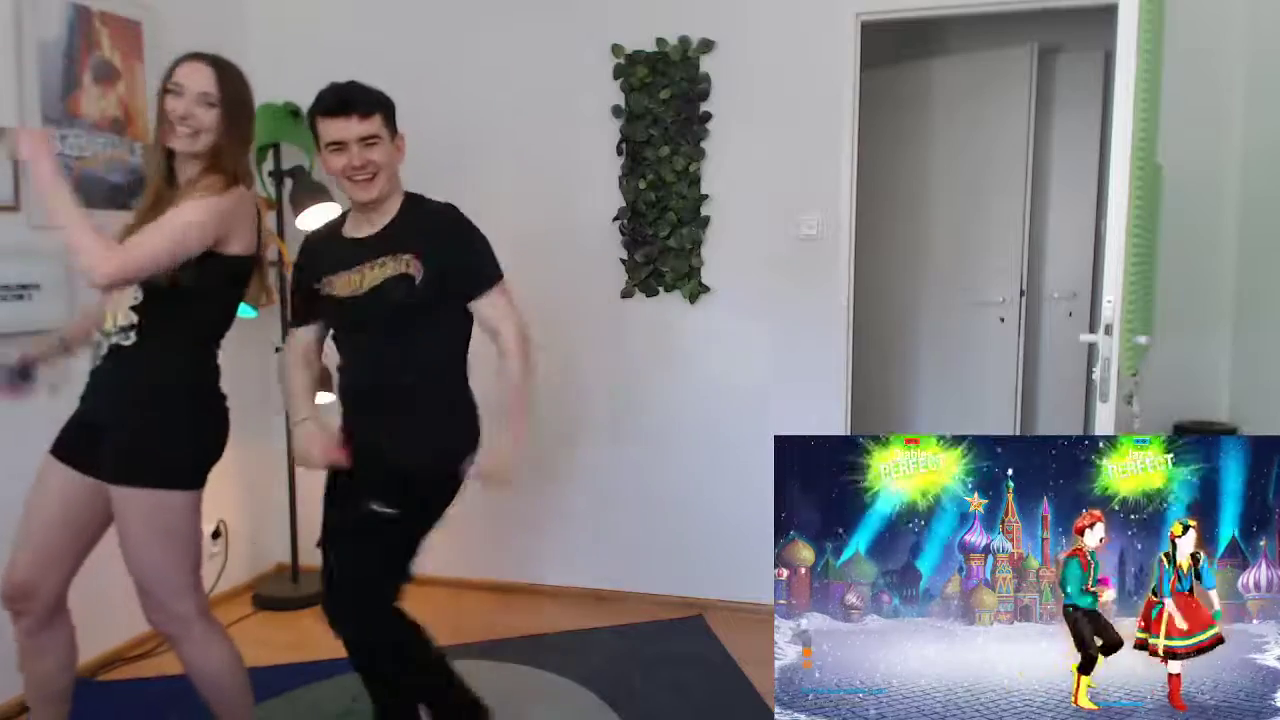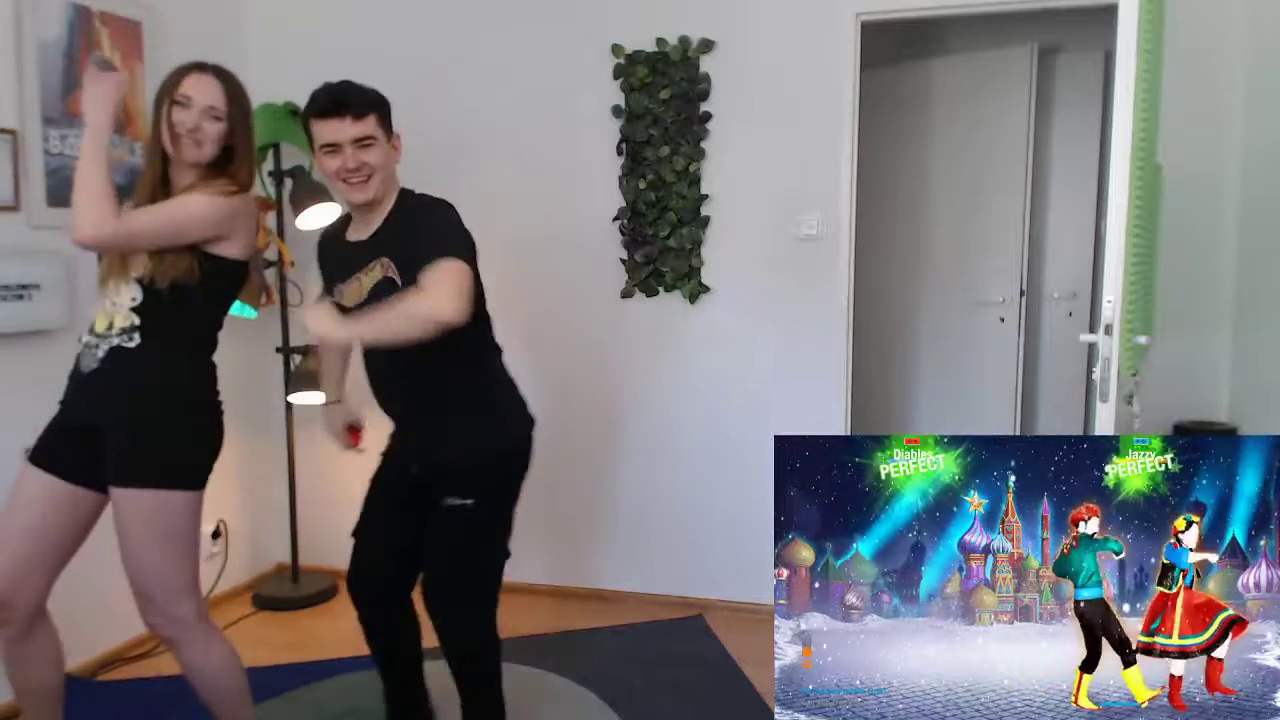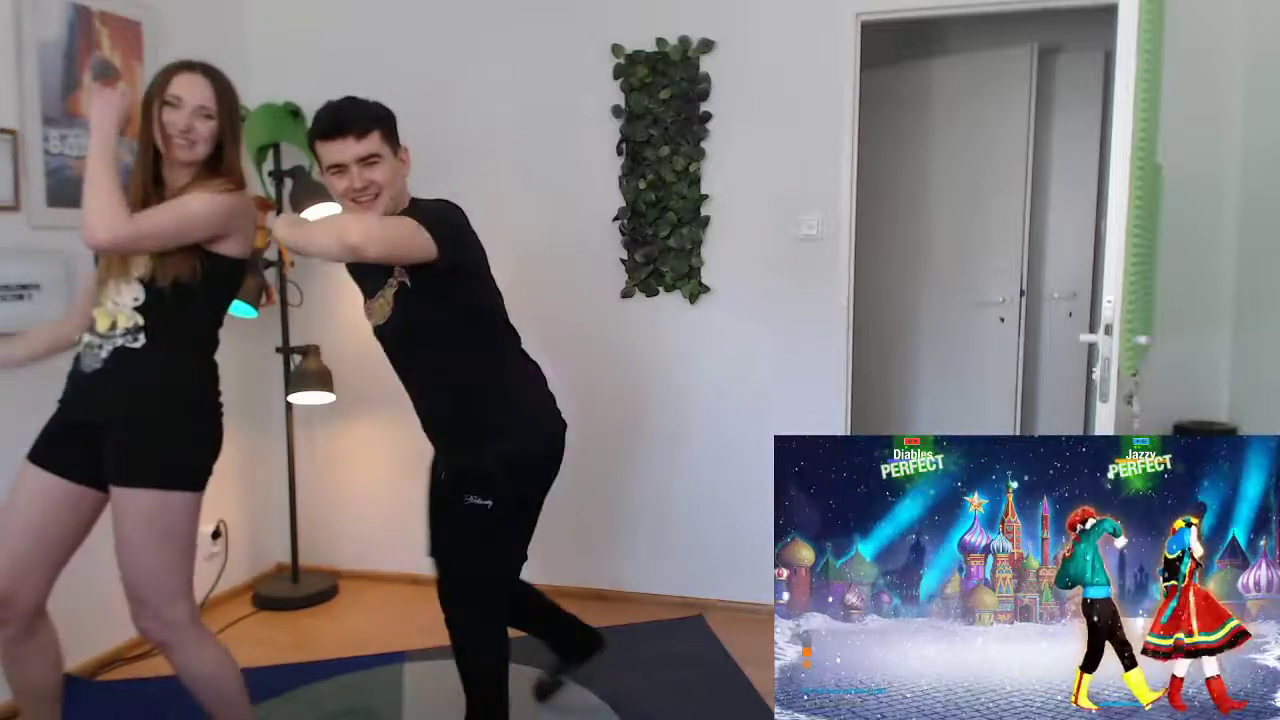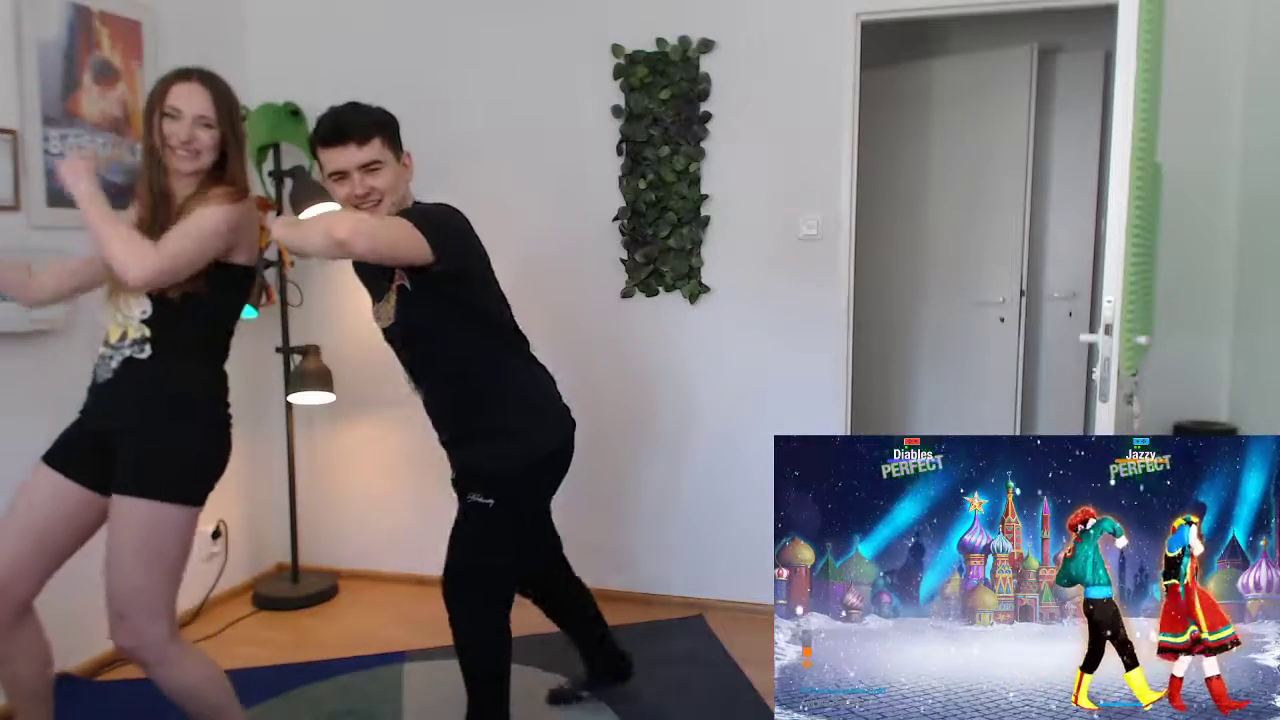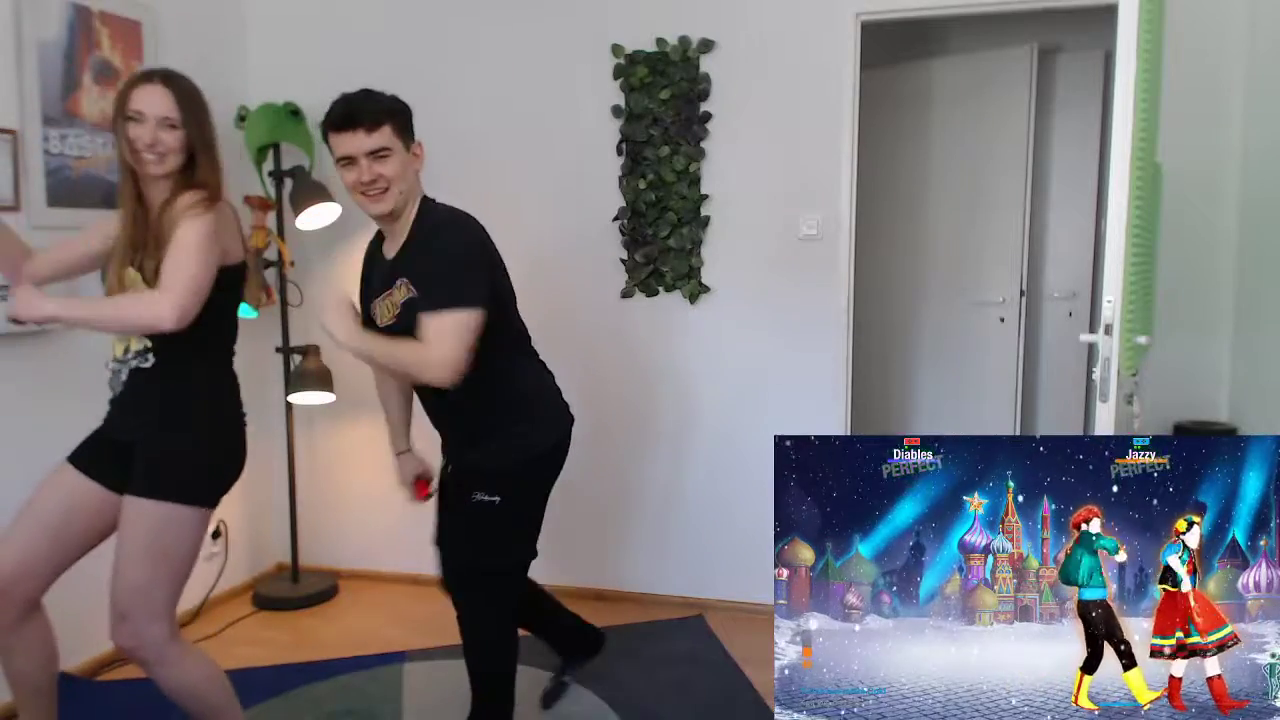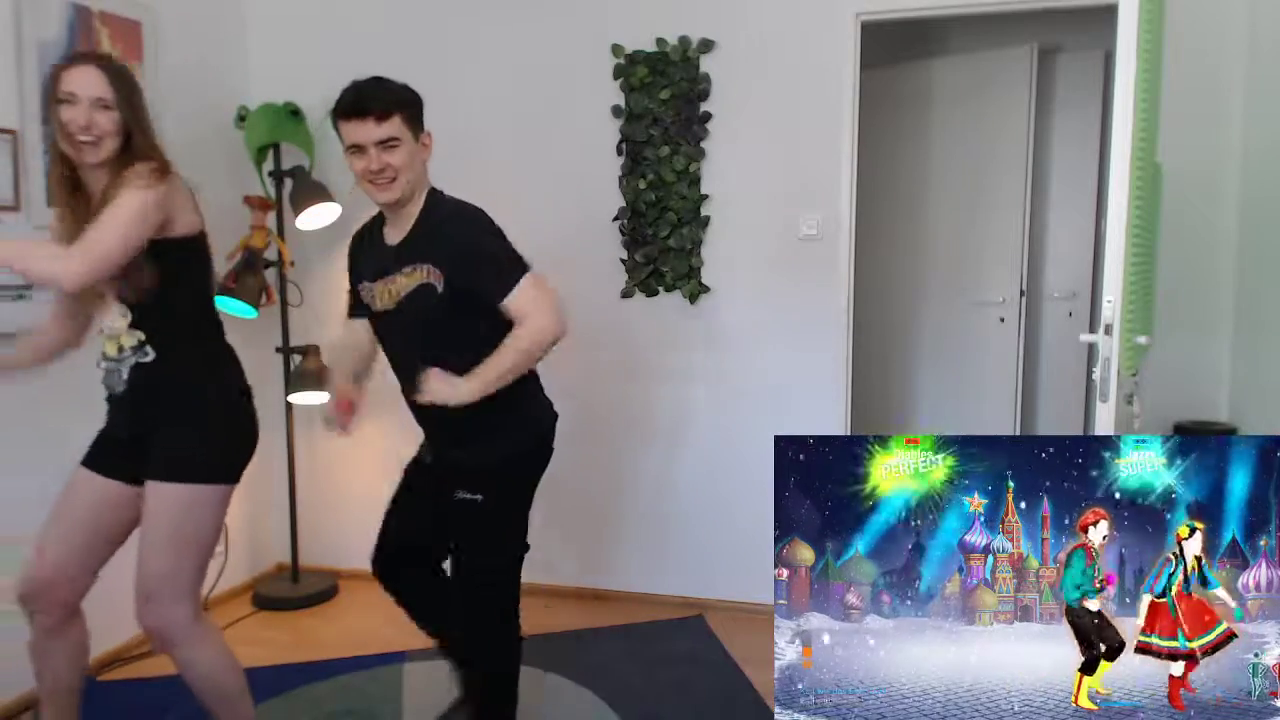
dt=0.2s
person 1, frame 1
left shoulder: (223, 199)
right shoulder: (172, 197)
left elbow: (107, 269)
left hip: (167, 414)
right hip: (113, 404)
left knee: (175, 612)
person 1, frame 2
left shoulder: (225, 204)
right shoulder: (155, 203)
left elbow: (94, 230)
left wrist: (95, 120)
left hip: (164, 416)
right hip: (91, 409)
left knee: (173, 616)
person 1, frame 3
left shoulder: (225, 204)
right shoulder: (144, 202)
left elbow: (105, 231)
right elbow: (86, 318)
left wrist: (102, 129)
left hip: (165, 415)
right hip: (86, 408)
left knee: (164, 619)
person 1, frame 4
left shoulder: (229, 211)
right shoulder: (145, 216)
left elbow: (141, 271)
left wrist: (84, 189)
left hip: (176, 427)
right hip: (106, 418)
left knee: (141, 636)
person 1, frame 5
left shoulder: (203, 211)
right shoulder: (133, 221)
left elbow: (171, 312)
left hip: (192, 432)
right hip: (130, 426)
left knee: (141, 634)
person 1, frame 6
left shoulder: (149, 187)
right shoulder: (82, 208)
left elbow: (67, 274)
right elbow: (66, 329)
left hip: (201, 414)
right hip: (133, 419)
left knee: (165, 614)
person 2, frame 1
left shoulder: (440, 229)
right shoulder: (316, 251)
left elbow: (508, 332)
right elbow: (301, 347)
left wrist: (509, 433)
right wrist: (304, 419)
left hip: (431, 449)
right hip: (362, 449)
left knee: (359, 600)
right knee: (344, 597)
person 2, frame 2
left shoulder: (431, 220)
right shoulder: (332, 247)
left elbow: (445, 306)
left wrist: (344, 330)
right wrist: (336, 399)
left hip: (481, 442)
right hip: (413, 446)
left knee: (454, 597)
right knee: (371, 582)
person 2, frame 3
left shoulder: (441, 221)
right shoulder: (368, 259)
left elbow: (356, 239)
left wrist: (283, 228)
left hip: (517, 446)
right hip: (457, 452)
left knee: (477, 591)
right knee: (460, 586)
right ankle: (574, 639)
person 2, frame 4
left shoulder: (442, 227)
right shoulder: (373, 260)
left elbow: (346, 234)
left wrist: (285, 229)
left hip: (524, 443)
right hip: (479, 449)
left knee: (470, 589)
right knee: (530, 568)
right ankle: (607, 662)
person 2, frame 5
left shoulder: (452, 238)
right shoulder: (374, 256)
left elbow: (442, 364)
left wrist: (349, 338)
right wrist: (401, 446)
left hip: (524, 441)
right hip: (470, 448)
left knee: (480, 586)
right knee: (463, 574)
right ankle: (576, 639)
person 2, frame 6
left shoulder: (463, 229)
right shoulder: (365, 245)
left elbow: (546, 321)
right elbow: (359, 332)
left wrist: (469, 385)
right wrist: (345, 381)
left hip: (506, 441)
right hip: (446, 445)
left knee: (479, 589)
right knee: (396, 562)
person 3, frame 1
left shoulder: (1090, 553)
right shoulder: (1075, 559)
right elbow: (1072, 593)
left wrist: (1099, 583)
right wrist: (1100, 598)
left hip: (1089, 609)
right hip: (1075, 610)
left knee: (1115, 642)
right knee: (1090, 653)
left ankle: (1081, 670)
right ankle: (1079, 697)
person 3, frame 2
left shoulder: (1069, 545)
right shoulder: (1083, 541)
left elbow: (1057, 569)
right elbow: (1110, 544)
right wrist: (1119, 551)
left hip: (1098, 602)
right hip: (1087, 604)
left knee: (1123, 645)
right knee: (1094, 651)
left ankle: (1140, 692)
right ankle: (1079, 697)
person 3, frame 3
left shoulder: (1069, 555)
right shoulder: (1083, 540)
left elbow: (1061, 583)
right elbow: (1105, 524)
right wrist: (1119, 536)
left hip: (1103, 602)
right hip: (1096, 603)
left knee: (1124, 648)
right knee: (1095, 651)
left ankle: (1144, 695)
right ankle: (1079, 696)
person 3, frame 4
left shoulder: (1070, 555)
right shoulder: (1084, 540)
left elbow: (1061, 580)
right elbow: (1105, 523)
right wrist: (1119, 535)
left hip: (1105, 602)
right hip: (1097, 603)
left knee: (1125, 647)
right knee: (1095, 651)
left ankle: (1145, 695)
right ankle: (1079, 697)
person 3, frame 5
left shoulder: (1074, 550)
right shoulder: (1084, 539)
left elbow: (1064, 577)
right elbow: (1102, 541)
right wrist: (1118, 551)
left hip: (1100, 603)
right hip: (1090, 605)
left knee: (1123, 647)
right knee: (1095, 653)
left ankle: (1142, 694)
right ankle: (1079, 697)
person 3, frame 6
left shoulder: (1092, 550)
right shoulder: (1080, 553)
right elbow: (1067, 587)
left wrist: (1102, 582)
right wrist: (1085, 601)
left hip: (1090, 609)
right hip: (1078, 610)
left knee: (1117, 643)
right knee: (1093, 653)
left ankle: (1090, 678)
right ankle: (1079, 697)
person 4, frame 1
left shoulder: (1196, 558)
right shoulder: (1165, 560)
left elbow: (1208, 581)
right elbow: (1165, 593)
left wrist: (1217, 607)
right wrist: (1177, 616)
left hip: (1186, 602)
right hip: (1165, 605)
left knee: (1207, 636)
right knee: (1178, 648)
left ankle: (1172, 659)
right ankle: (1174, 695)
person 4, frame 2
left shoulder: (1191, 552)
right shoulder: (1171, 548)
right elbow: (1186, 558)
right wrist: (1206, 555)
left hip: (1190, 600)
right hip: (1172, 603)
left knee: (1226, 626)
right knee: (1182, 651)
left ankle: (1214, 681)
right ankle: (1174, 695)
person 4, frame 3
left shoulder: (1187, 554)
right shoulder: (1173, 545)
right elbow: (1185, 534)
right wrist: (1197, 548)
left hip: (1197, 601)
right hip: (1181, 604)
left knee: (1209, 648)
right knee: (1189, 651)
left ankle: (1221, 699)
right ankle: (1174, 695)
person 4, frame 4
left shoulder: (1187, 552)
right shoulder: (1173, 545)
right elbow: (1183, 530)
right wrist: (1197, 545)
left hip: (1195, 602)
right hip: (1182, 604)
left knee: (1208, 647)
right knee: (1190, 649)
left ankle: (1222, 700)
right ankle: (1173, 694)
person 4, frame 5
left shoulder: (1190, 555)
right shoulder: (1176, 547)
right elbow: (1168, 555)
right wrist: (1184, 576)
left hip: (1192, 604)
right hip: (1177, 605)
left knee: (1208, 648)
right knee: (1186, 651)
left ankle: (1222, 699)
right ankle: (1173, 695)
person 4, frame 6
left shoulder: (1198, 560)
right shoulder: (1170, 561)
left elbow: (1212, 583)
right elbow: (1150, 587)
left wrist: (1233, 604)
right wrist: (1142, 615)
left hip: (1189, 604)
right hip: (1170, 607)
left knee: (1210, 641)
right knee: (1182, 650)
left ankle: (1183, 676)
right ankle: (1174, 694)
